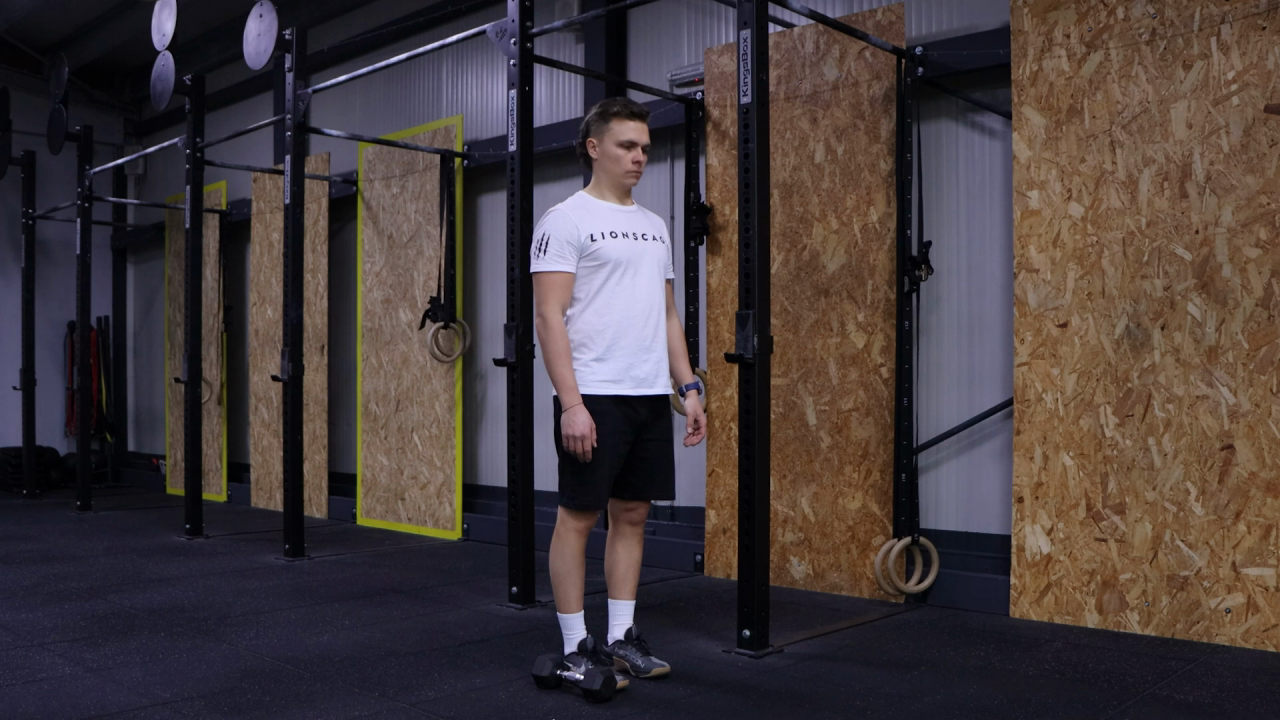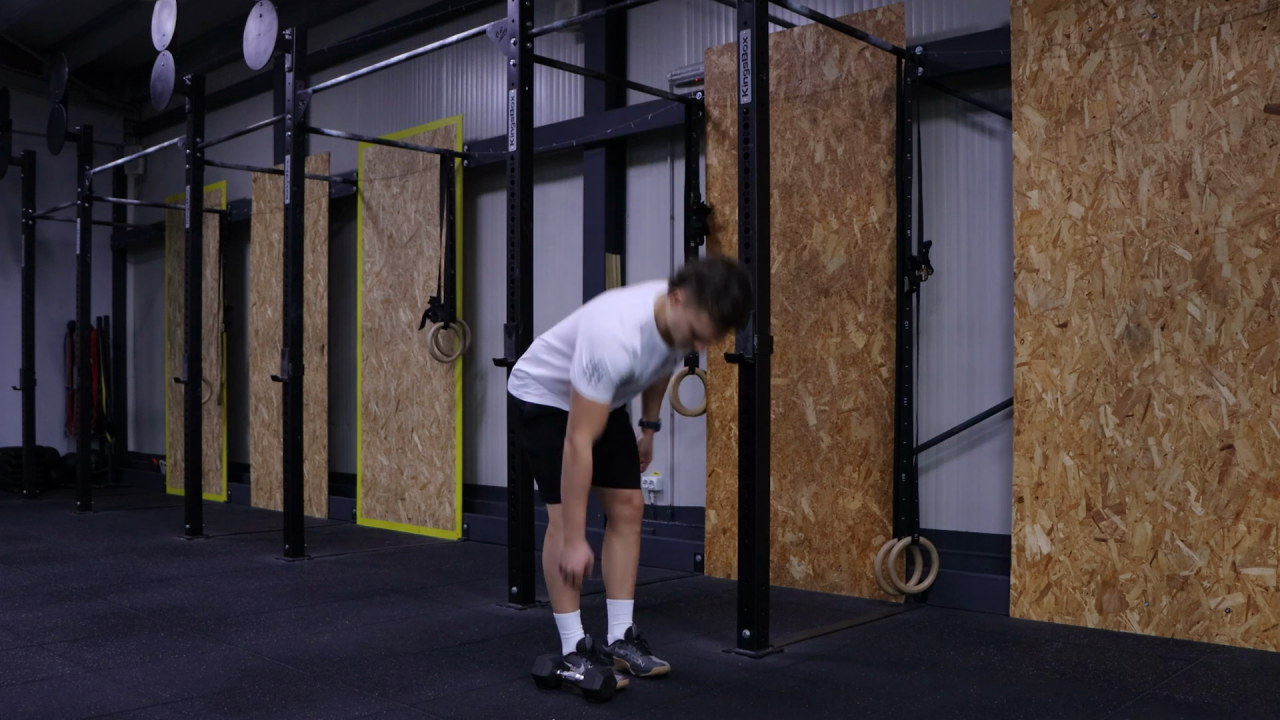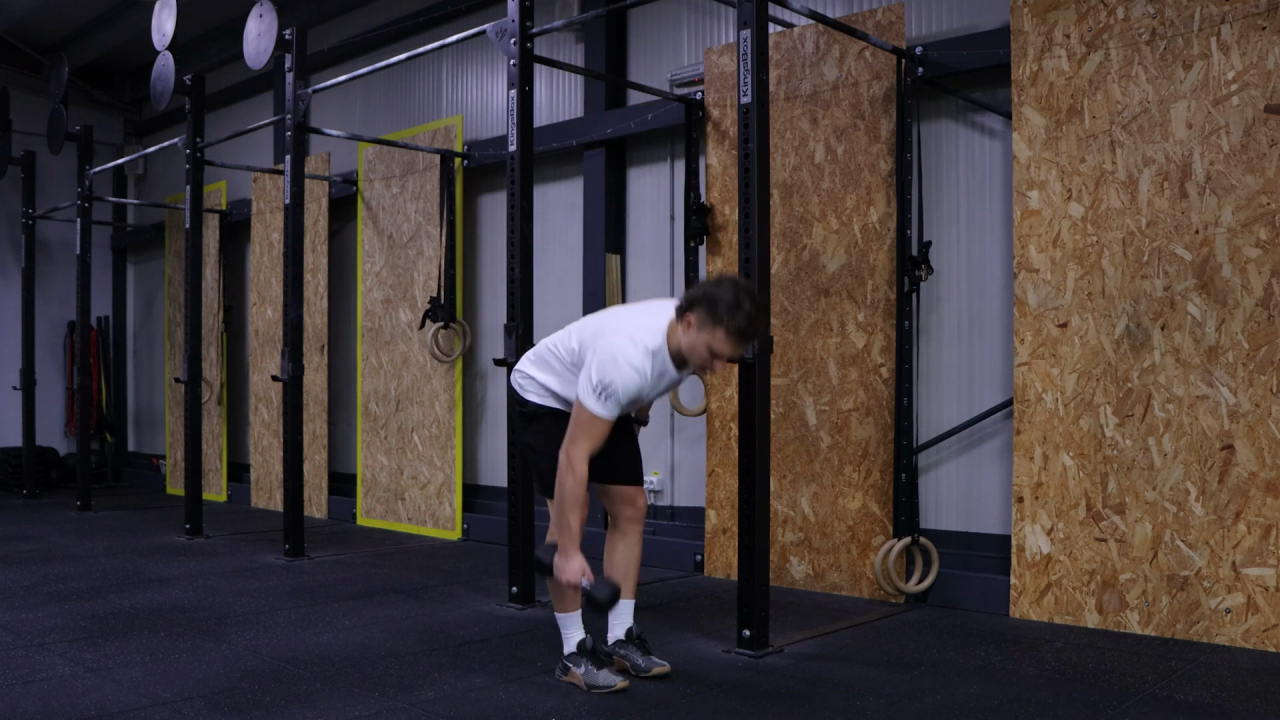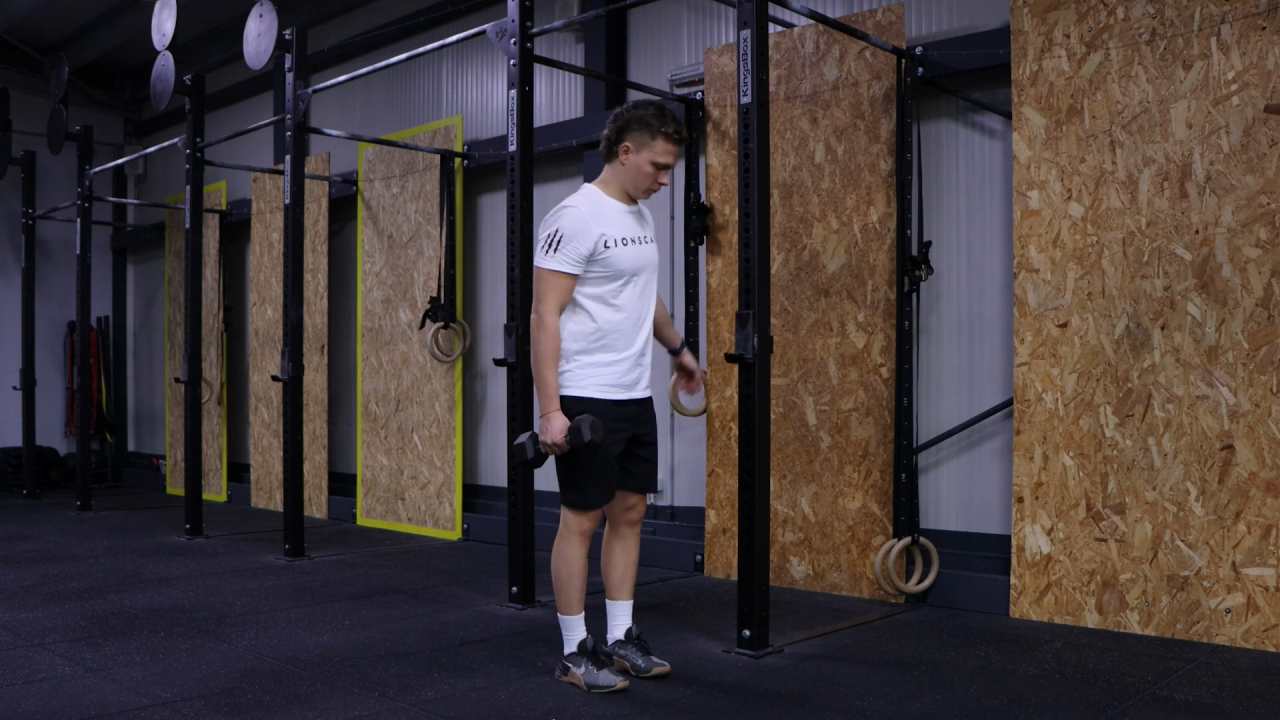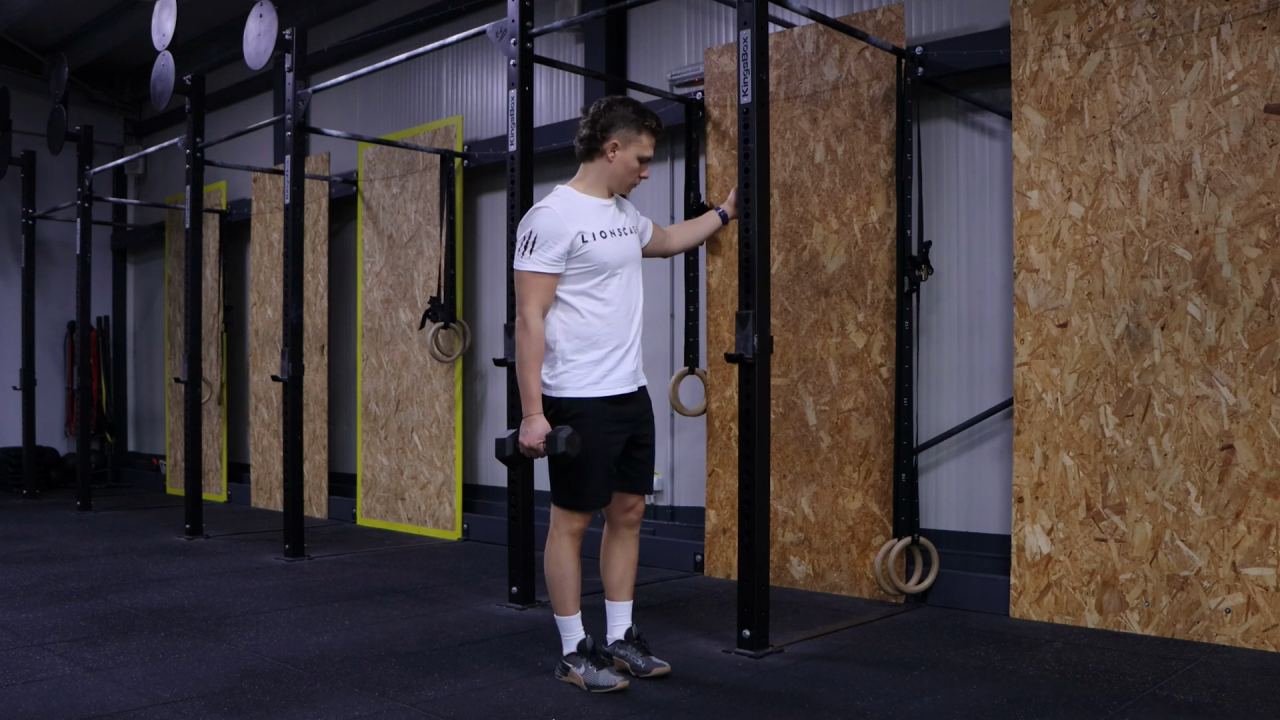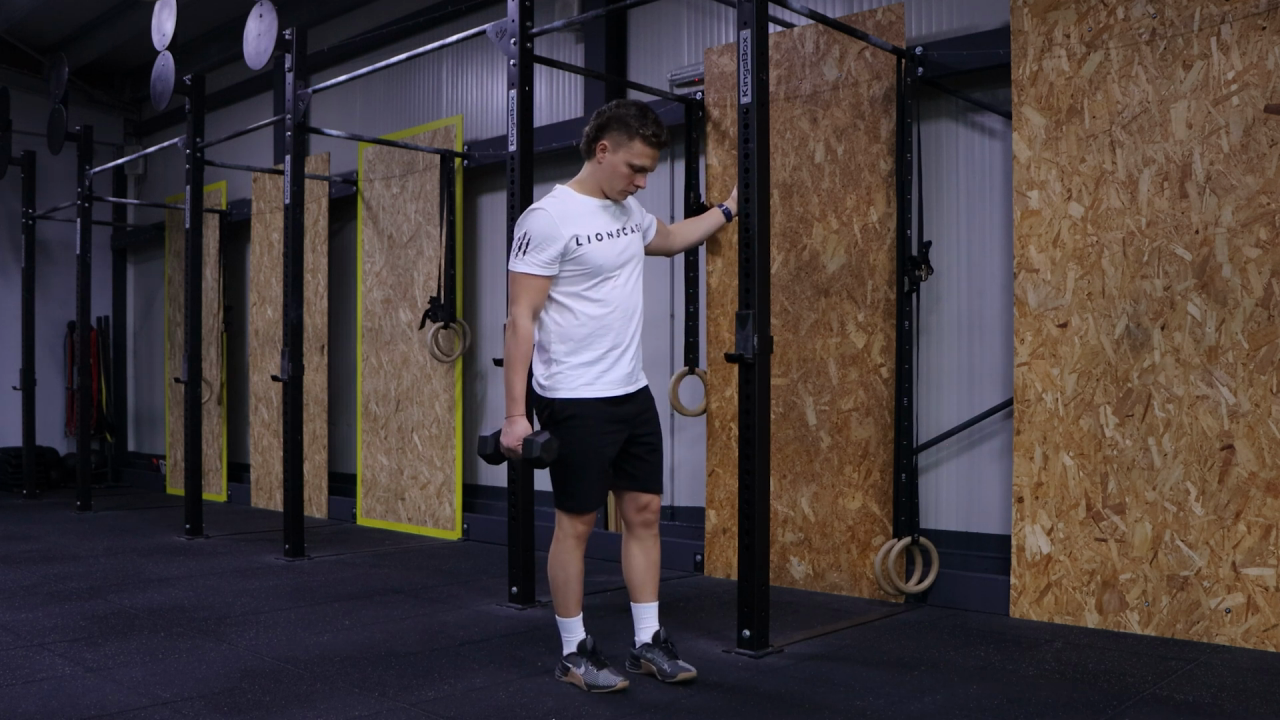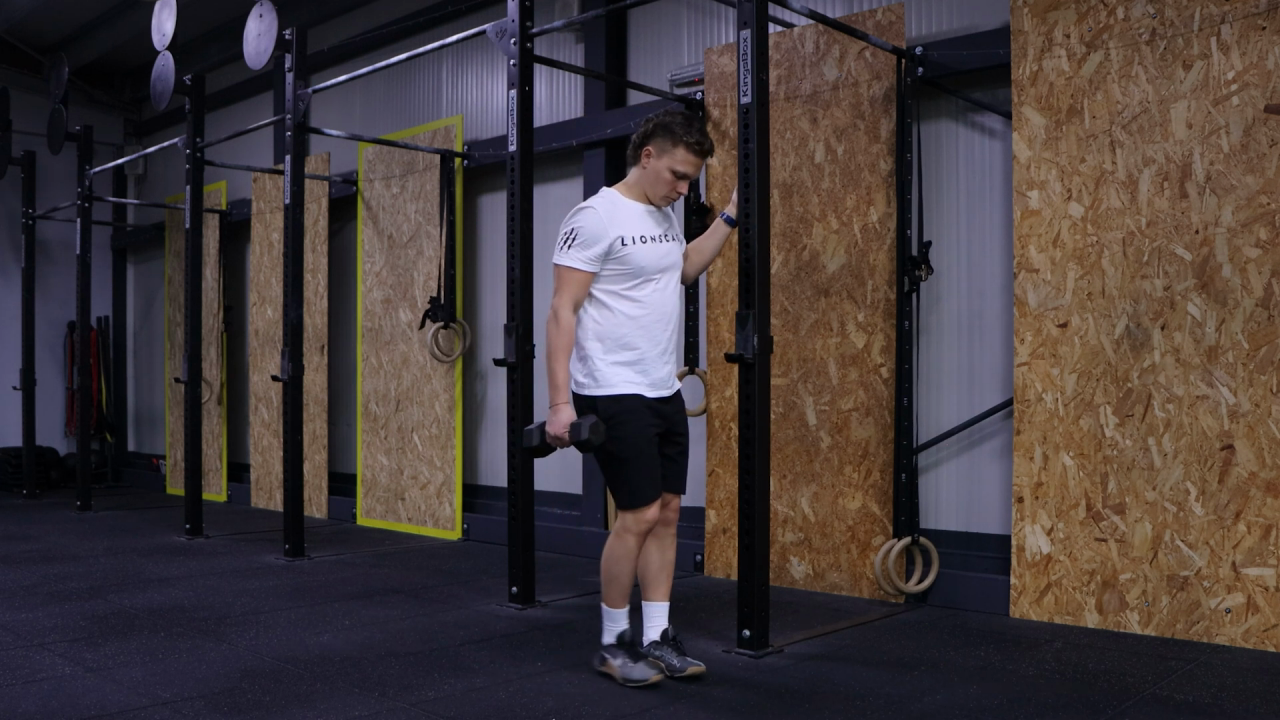
dt=0.7s
person 1, frame 1
left shoulder: (654, 227)
right shoulder: (566, 221)
left elbow: (666, 316)
right elbow: (550, 318)
left wrist: (689, 388)
right wrist: (572, 403)
left hip: (649, 397)
right hip: (594, 398)
left knee: (632, 517)
right knee: (578, 518)
left ankle: (620, 638)
right ankle: (575, 647)
person 1, frame 2
left shoulder: (694, 317)
right shoulder: (615, 338)
right elbow: (578, 446)
left wrist: (649, 426)
right wrist: (574, 541)
left hip: (598, 399)
right hip: (544, 396)
left knee: (628, 509)
right knee: (564, 514)
left ankle: (620, 639)
right ankle: (573, 647)
person 1, frame 3
left shoulder: (697, 328)
right shoulder: (625, 358)
right elbow: (573, 457)
left wrist: (636, 419)
right wrist: (568, 552)
left hip: (605, 404)
right hip: (546, 395)
left knee: (631, 506)
right knee: (566, 511)
left ankle: (620, 638)
right ankle: (574, 650)
person 1, frame 4
left shoulder: (640, 218)
right shoulder: (576, 217)
right elbow: (546, 316)
left wrist: (678, 348)
right wrist: (551, 408)
left hip: (636, 396)
right hip: (587, 399)
left knee: (629, 514)
right knee: (581, 519)
left ankle: (620, 639)
right ankle: (575, 651)
person 1, frame 5
left shoulder: (621, 213)
right shoulder: (553, 216)
left elbow: (666, 240)
right elbow: (530, 319)
left wrist: (726, 211)
right wrist: (532, 412)
left hip: (631, 393)
right hip: (580, 400)
left knee: (628, 514)
right knee: (571, 521)
left ankle: (620, 638)
right ankle: (574, 650)
person 1, frame 6
left shoulder: (627, 210)
right shoulder: (550, 218)
left elbow: (668, 238)
right elbow: (521, 320)
left wrist: (730, 207)
right wrist: (515, 413)
left hip: (633, 392)
right hip: (577, 401)
left knee: (644, 514)
right knee: (577, 524)
left ankle: (648, 643)
right ankle: (574, 652)
person 1, frame 7
left shoulder: (663, 219)
right shoulder: (597, 217)
left elbow: (685, 268)
right elbow: (562, 312)
left wrist: (731, 215)
right wrist: (560, 401)
left hip: (664, 393)
right hip: (614, 395)
left knee: (665, 515)
right knee: (640, 516)
left ankle: (656, 638)
right ankle: (613, 641)
